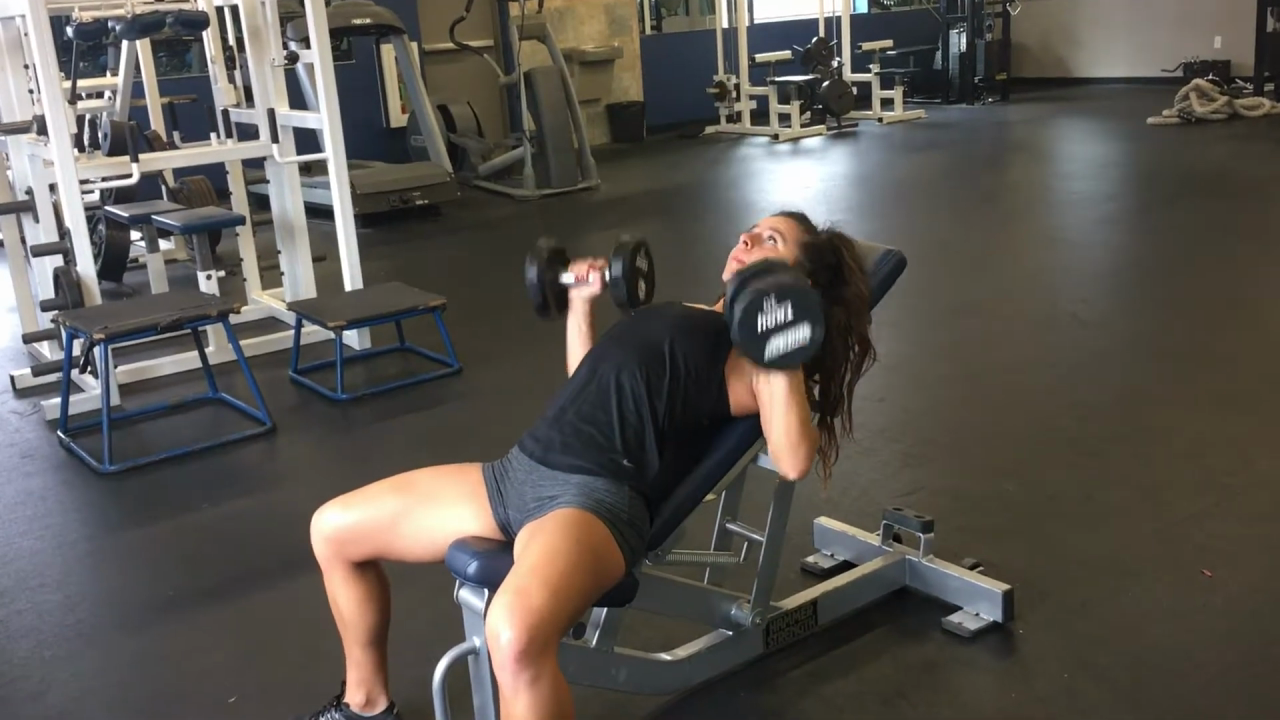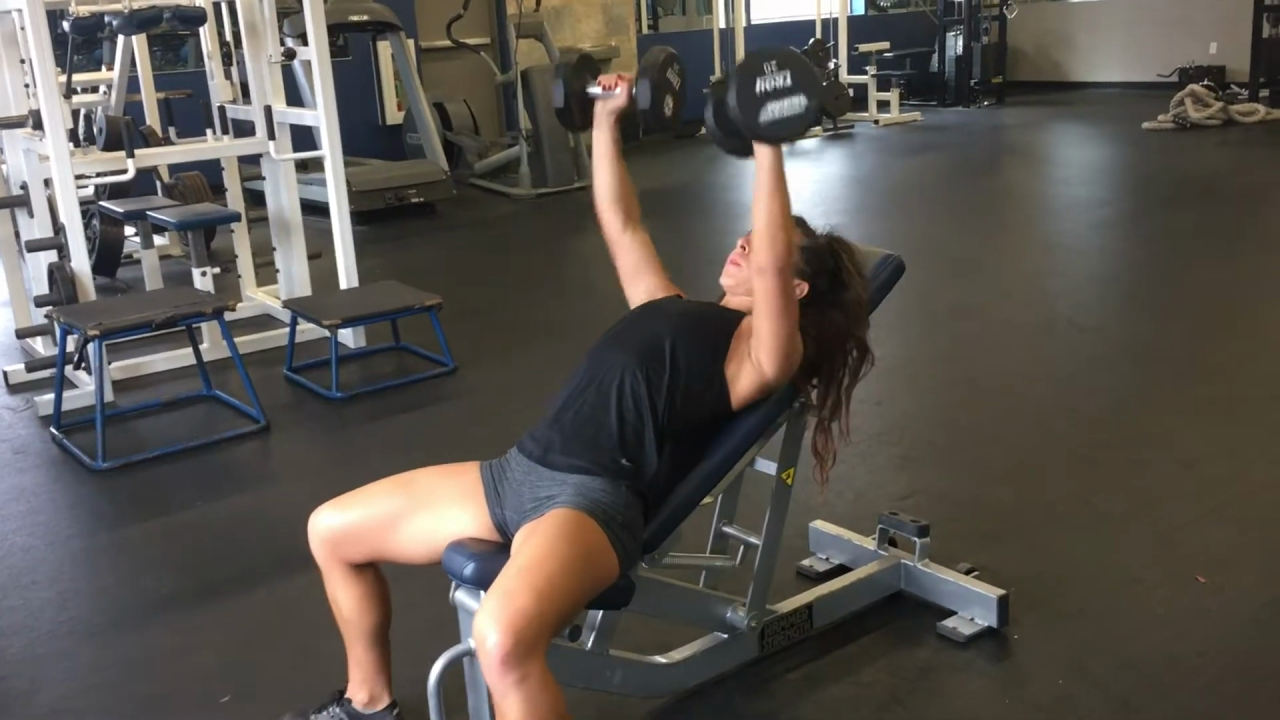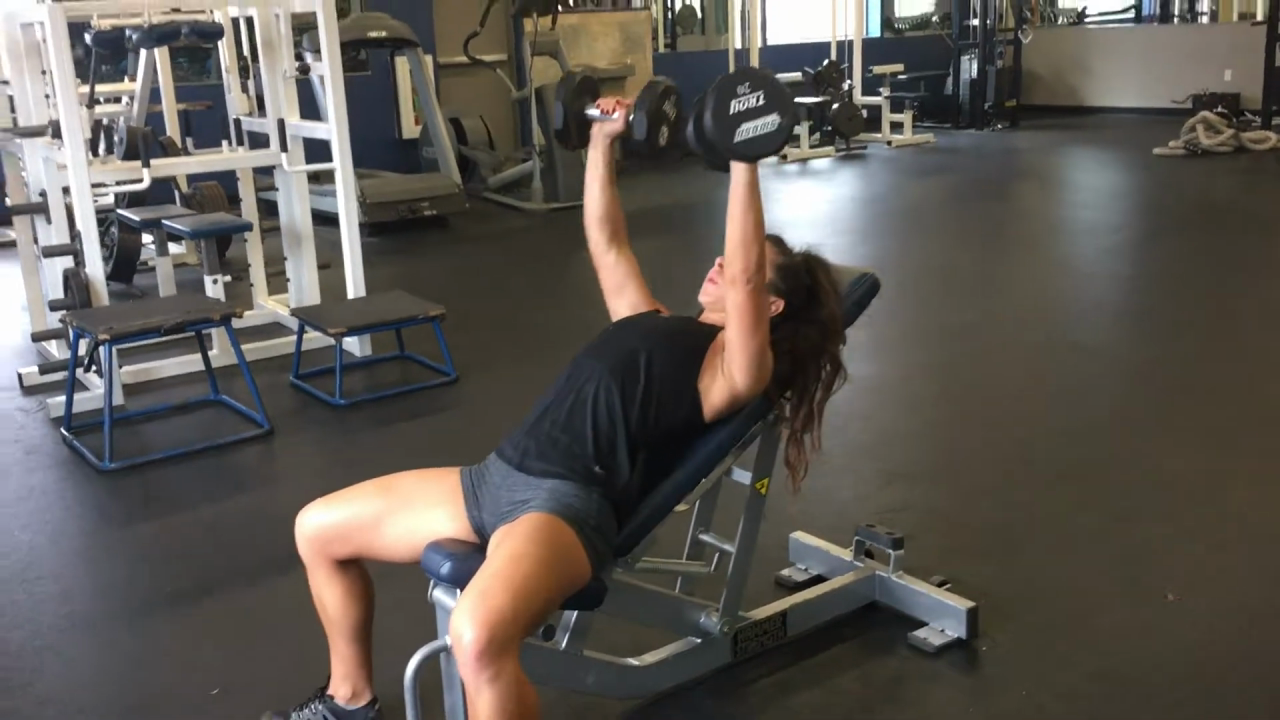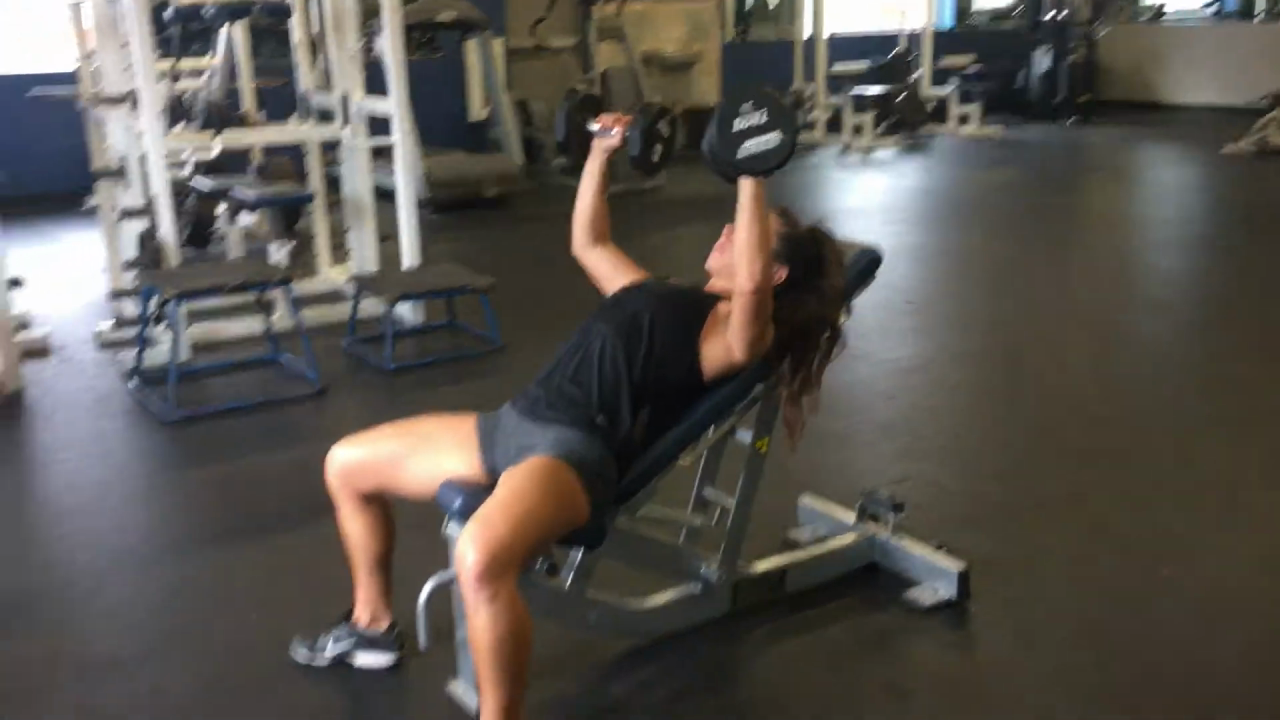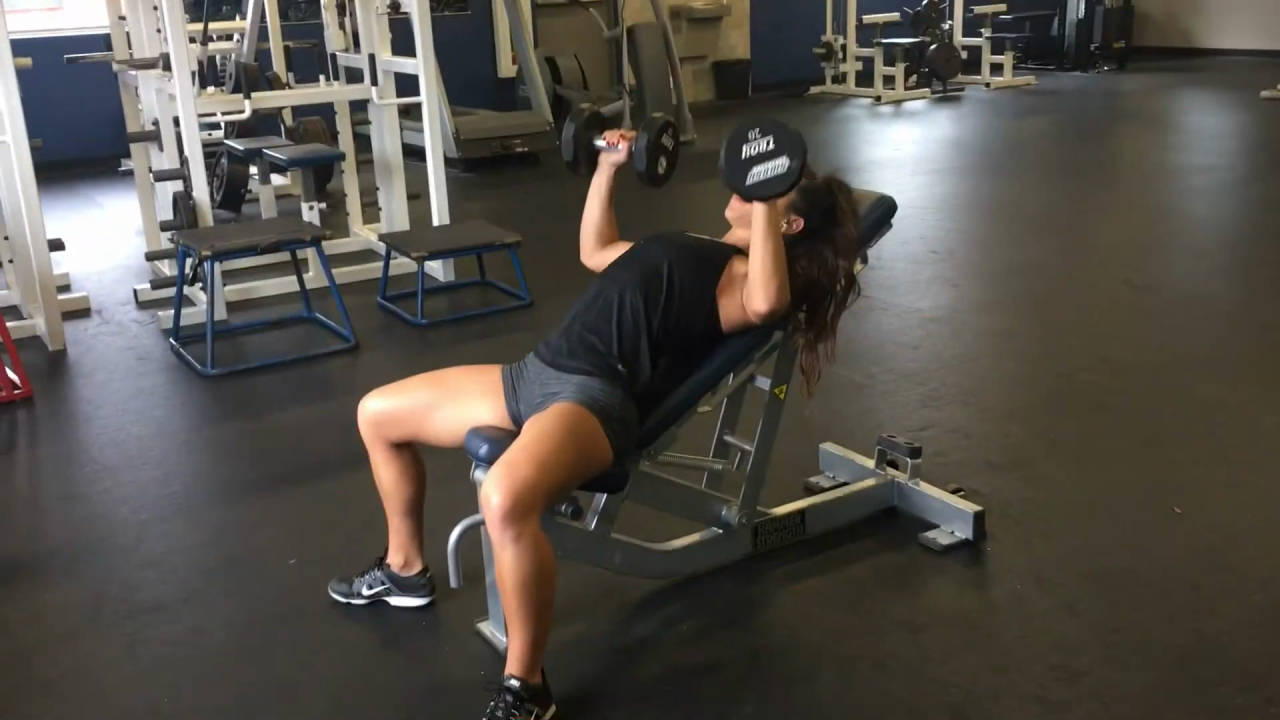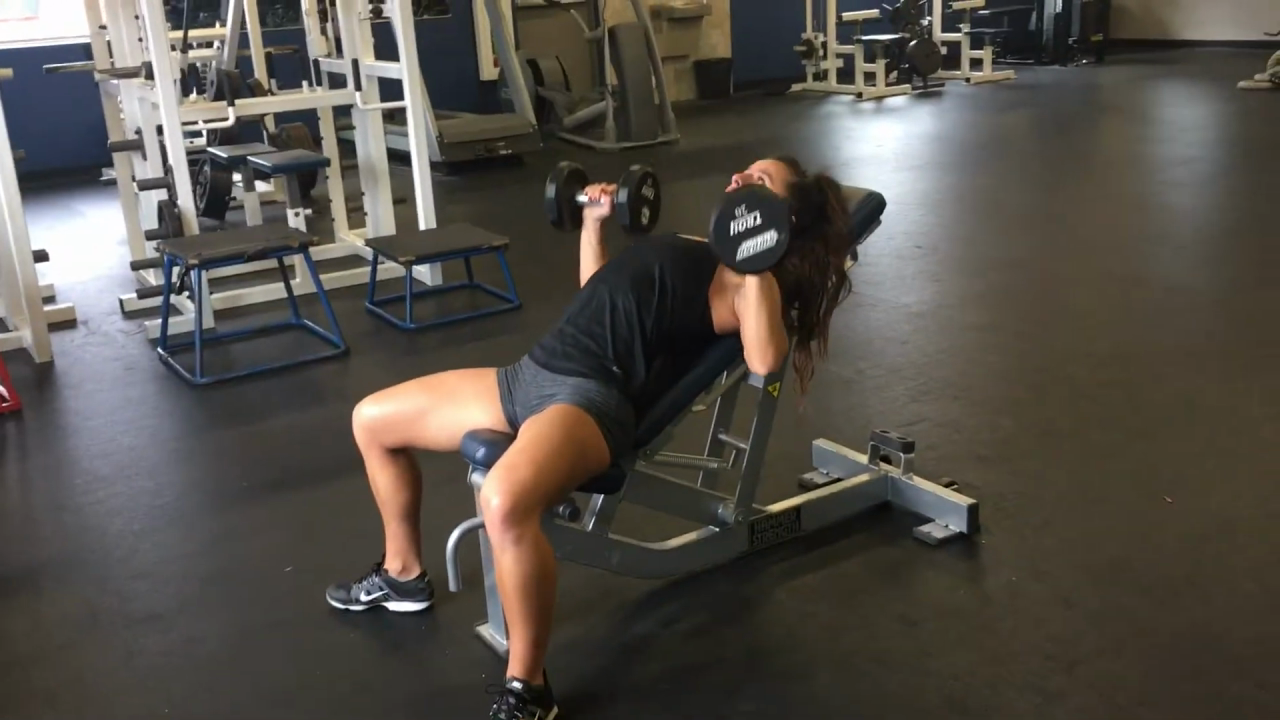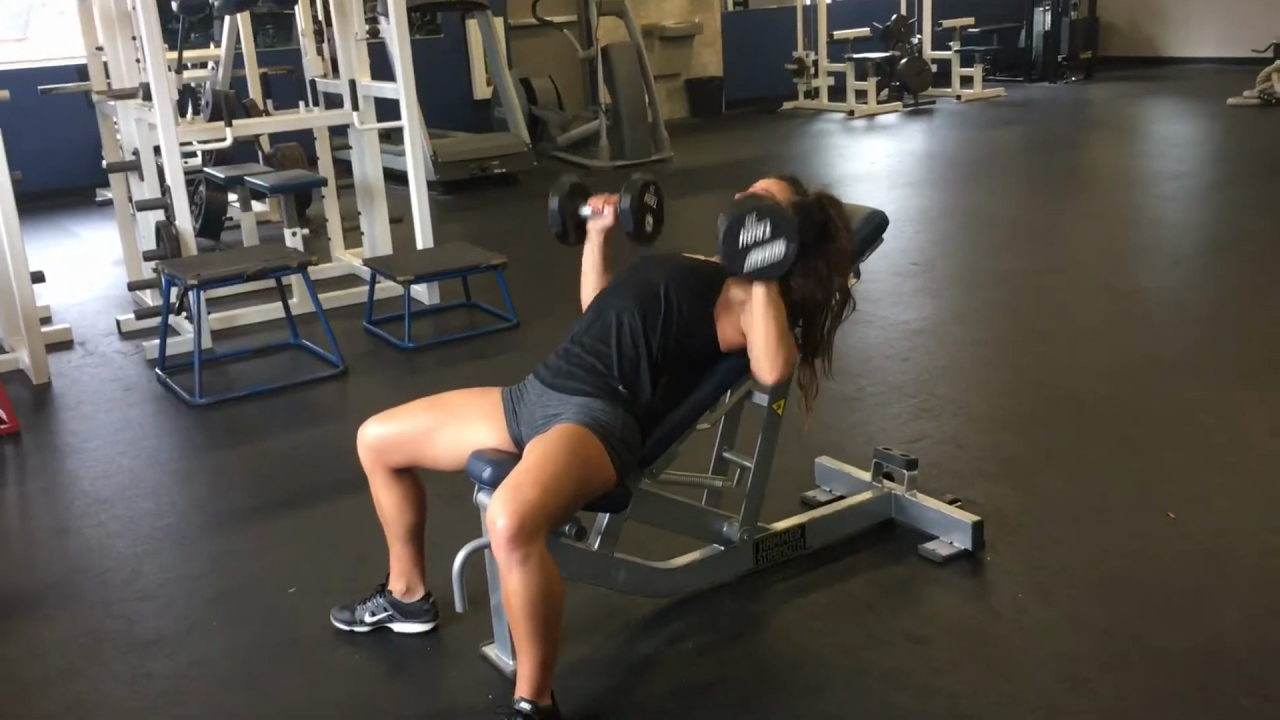
dt=0.4s
person 1, frame 1
right shoulder: (679, 315)
left elbow: (793, 460)
right wrist: (580, 303)
left hip: (600, 493)
right hip: (521, 468)
left knee: (516, 636)
right knee: (334, 530)
person 1, frame 2
left shoulder: (766, 346)
right shoulder: (671, 307)
left elbow: (773, 264)
right elbow: (619, 220)
left wrist: (768, 143)
right wrist: (605, 126)
left hip: (596, 495)
right hip: (519, 469)
left knee: (503, 638)
right knee: (331, 530)
person 1, frame 3
left shoulder: (740, 365)
right shoulder: (654, 322)
left elbow: (744, 277)
right elbow: (606, 242)
left wrist: (744, 161)
right wrist: (602, 141)
left hip: (570, 502)
right hip: (499, 475)
left knee: (479, 636)
right knee: (318, 529)
person 1, frame 4
left shoulder: (739, 332)
right shoulder: (668, 294)
left elbow: (752, 280)
right elbow: (589, 243)
left wrist: (750, 176)
right wrist: (601, 153)
left hip: (577, 450)
right hip: (516, 421)
left knee: (480, 560)
right knee: (346, 465)
right ankle: (372, 624)
person 1, frame 5
left shoulder: (750, 276)
right shoulder: (693, 248)
left elbow: (768, 301)
right elbow: (595, 249)
left wrist: (765, 195)
right wrist: (608, 165)
left hip: (598, 394)
right hip: (539, 370)
left knee: (506, 499)
right knee: (377, 413)
right ankle: (406, 568)
person 1, frame 6
left shoulder: (746, 279)
right shoulder: (689, 250)
left elbow: (764, 358)
right wrist: (593, 222)
left hip: (594, 394)
right hip: (533, 371)
left knee: (505, 502)
right knee: (372, 420)
right ankle: (403, 573)
person 1, frame 7
left shoulder: (751, 292)
right shoulder: (692, 267)
left elbow: (772, 369)
right wrist: (596, 232)
left hip: (600, 414)
right hip: (538, 390)
left knee: (511, 522)
right knee: (376, 440)
right ankle: (408, 593)
